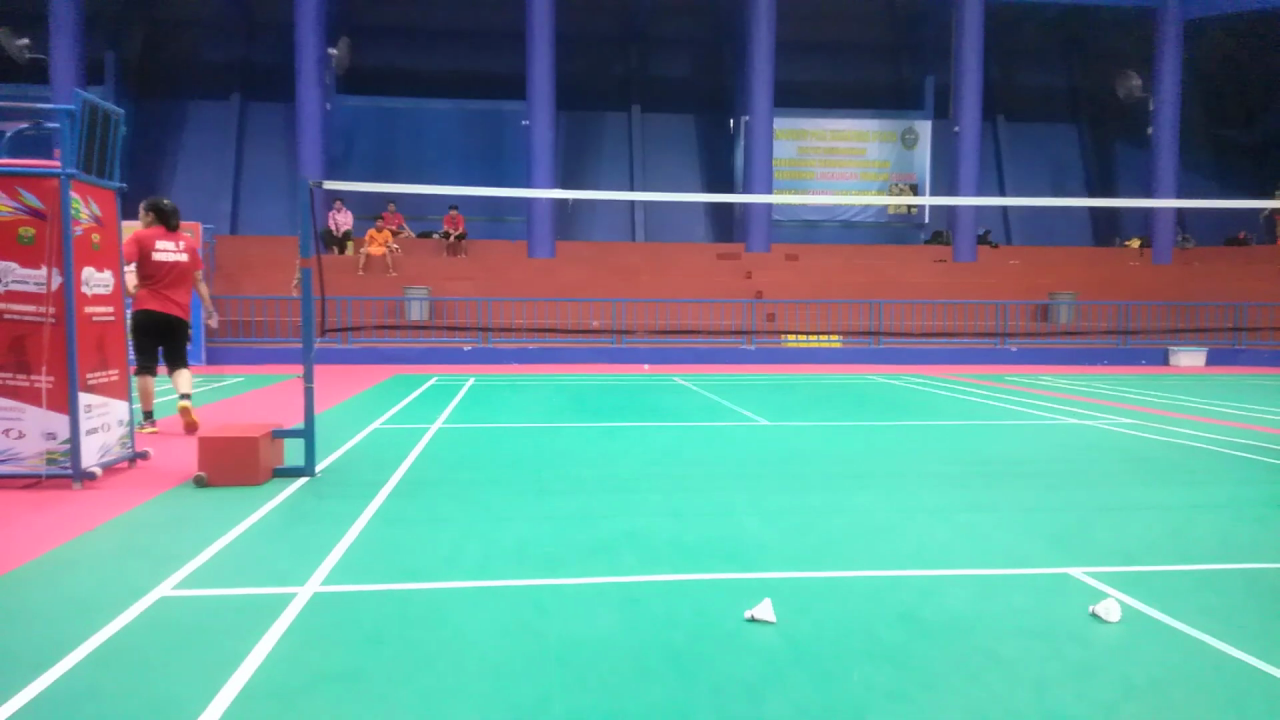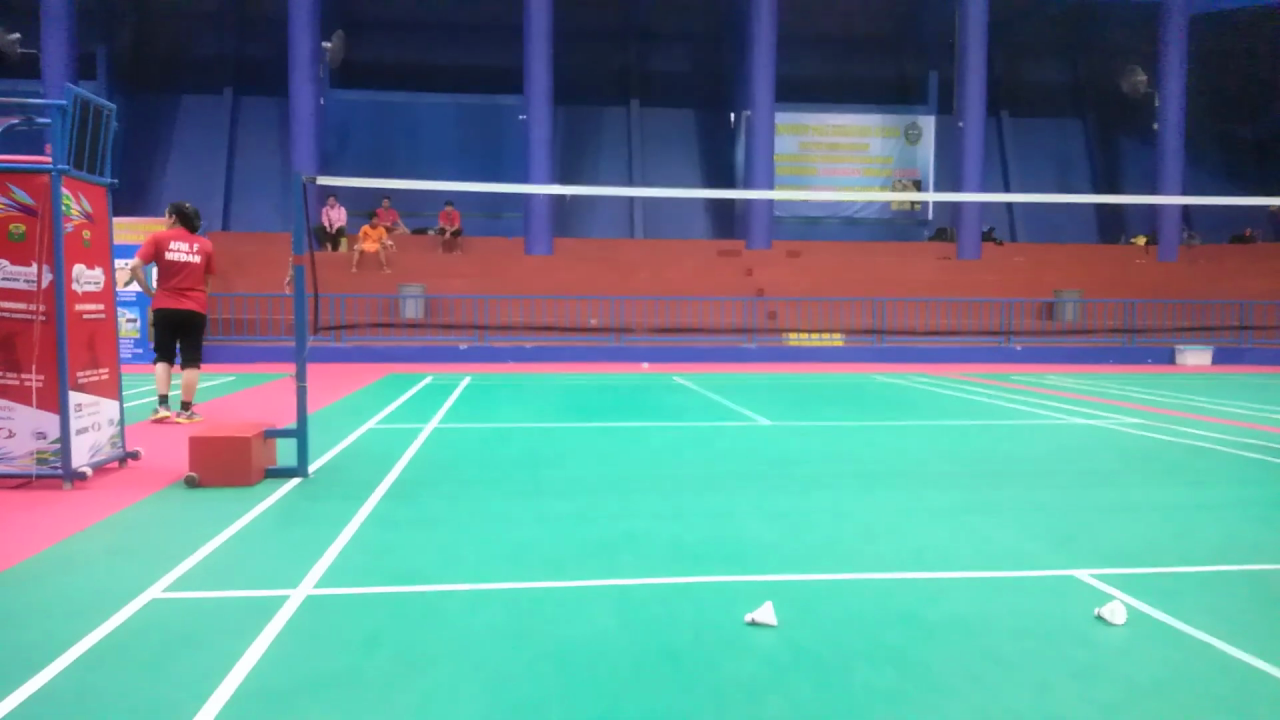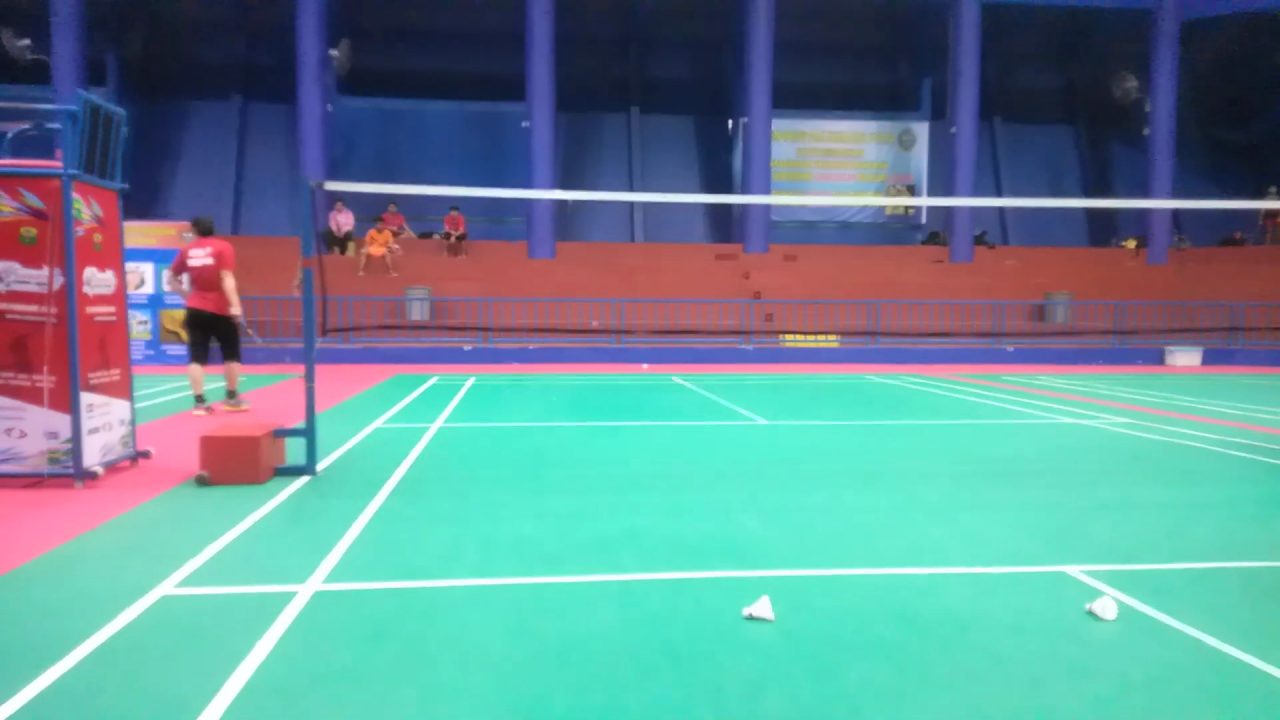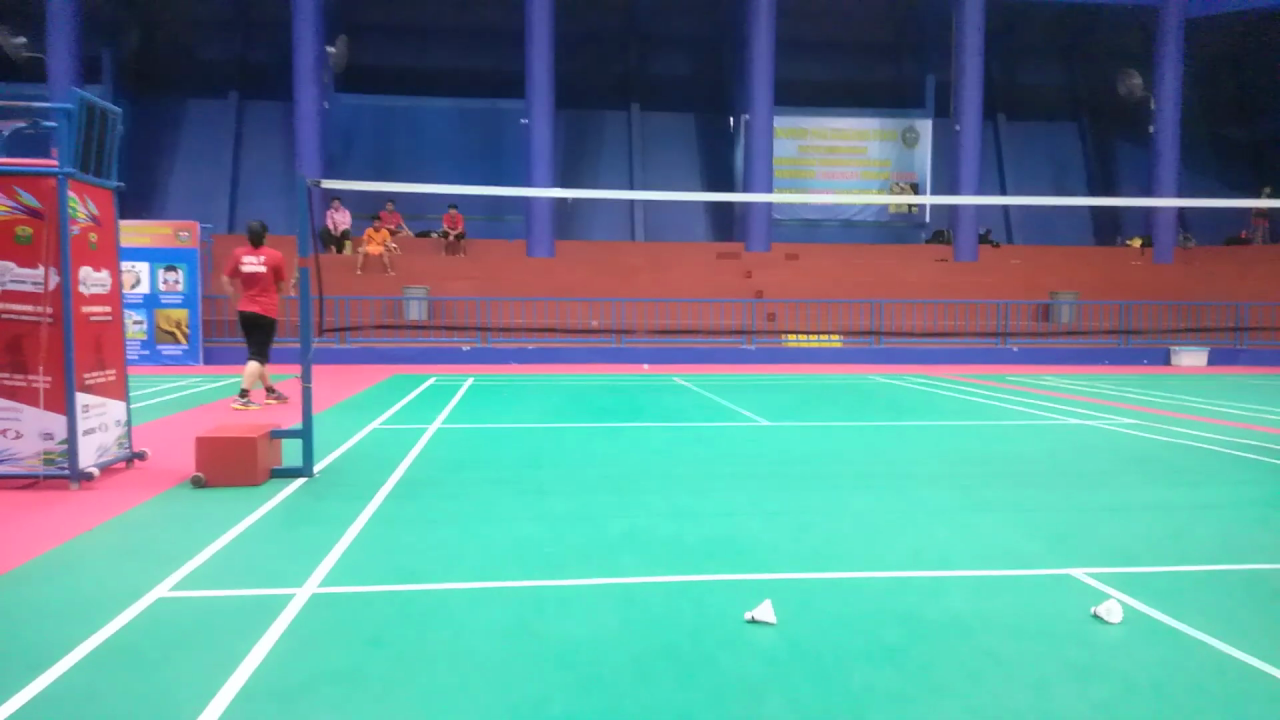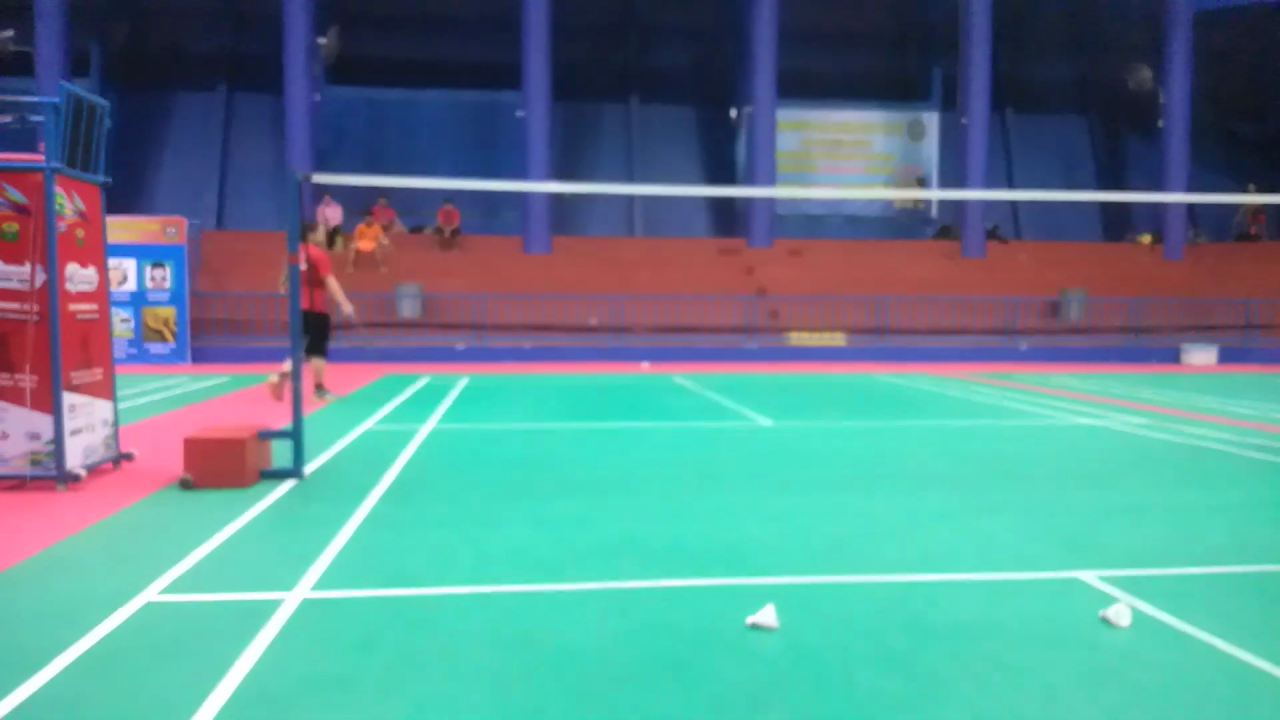
dt=1s
person 1, frame 1
left shoulder: (141, 238)
right shoulder: (187, 243)
right elbow: (198, 280)
left wrist: (129, 289)
right wrist: (209, 309)
left hip: (147, 311)
right hip: (178, 313)
left knee: (145, 366)
right knee: (178, 363)
left ankle: (148, 420)
right ankle: (185, 399)
person 1, frame 2
left shoulder: (159, 238)
right shoulder: (205, 245)
left elbow: (135, 266)
left wrist: (149, 292)
right wrist: (204, 307)
left hip: (165, 308)
right hip: (195, 310)
left knee: (163, 357)
right knee: (191, 361)
left ankle: (163, 405)
right ankle: (185, 410)
person 1, frame 3
left shoulder: (187, 250)
right shoulder: (223, 247)
left elbow: (172, 278)
right elbow: (226, 277)
right wrist: (234, 304)
left hip: (195, 309)
right hip: (220, 309)
left knee: (197, 356)
right knee: (231, 354)
left ankle: (199, 402)
right ankle: (232, 398)
person 1, frame 4
left shoulder: (239, 254)
right shoulder: (275, 256)
left elbow: (227, 282)
right elbow: (281, 287)
right wrist: (274, 303)
left hip: (245, 311)
right hip: (266, 312)
left knee: (257, 353)
right knee: (258, 356)
left ankle: (270, 391)
right ankle: (242, 397)
person 1, frame 5
left shoulder: (296, 253)
right shoulder: (318, 253)
left elbow: (287, 280)
right elbow: (329, 281)
right wrist: (344, 304)
left hip: (299, 307)
right hip: (316, 309)
left knee: (306, 348)
right knee: (319, 349)
left ankle: (280, 376)
right ankle: (319, 389)
